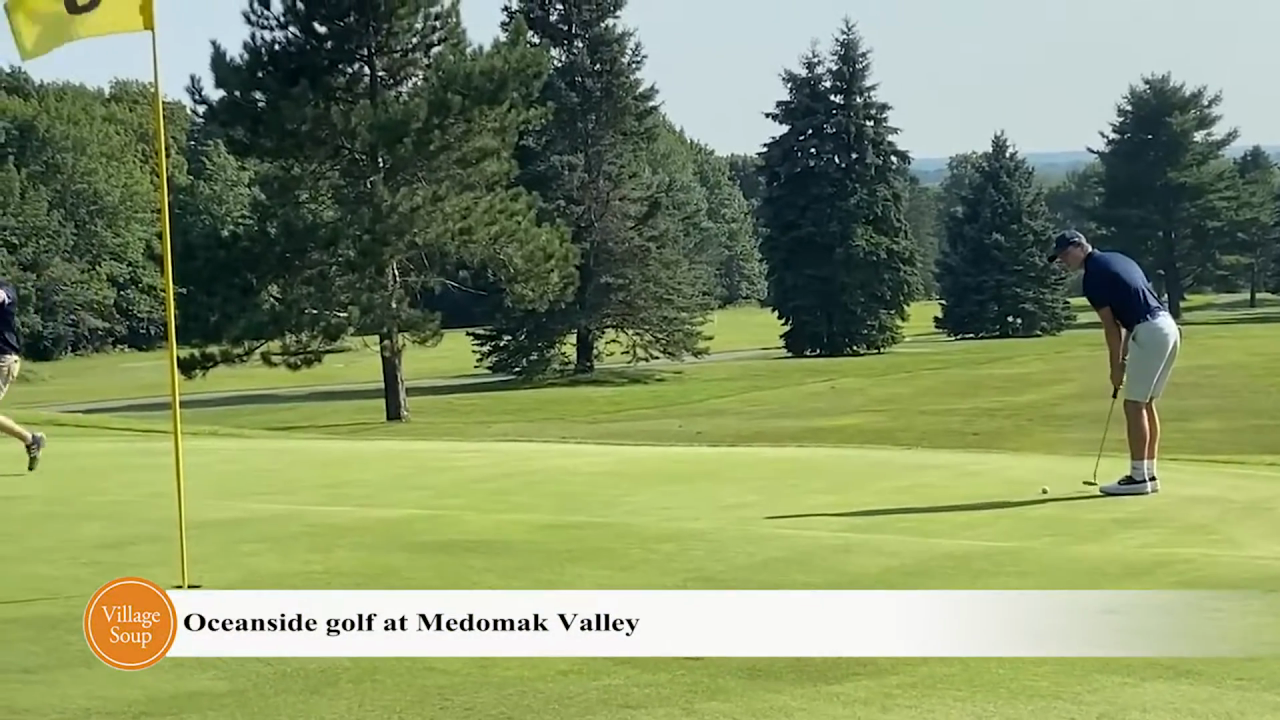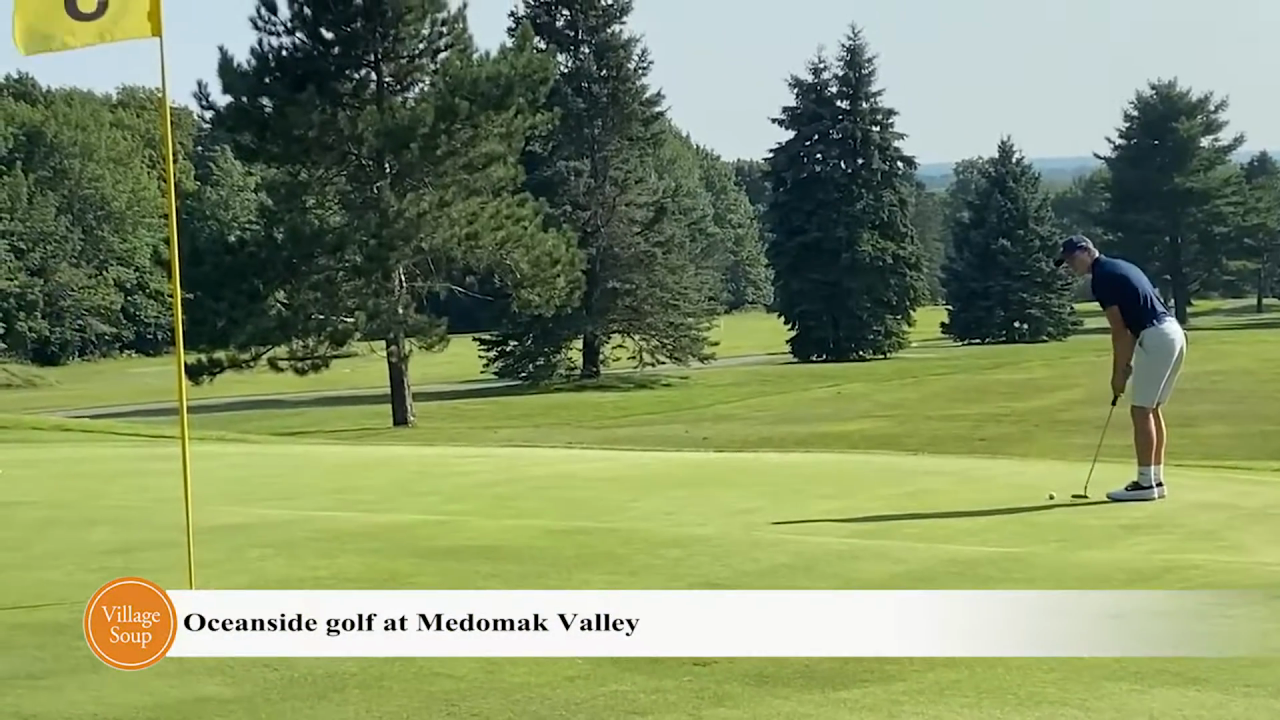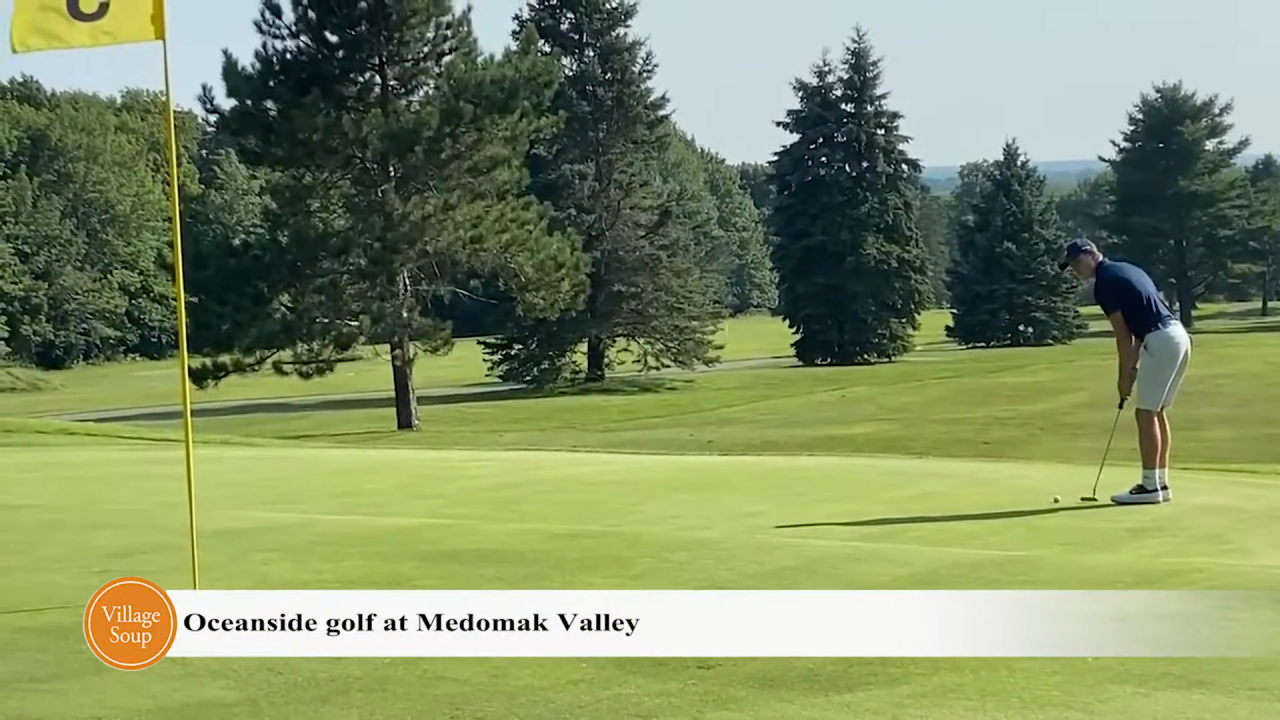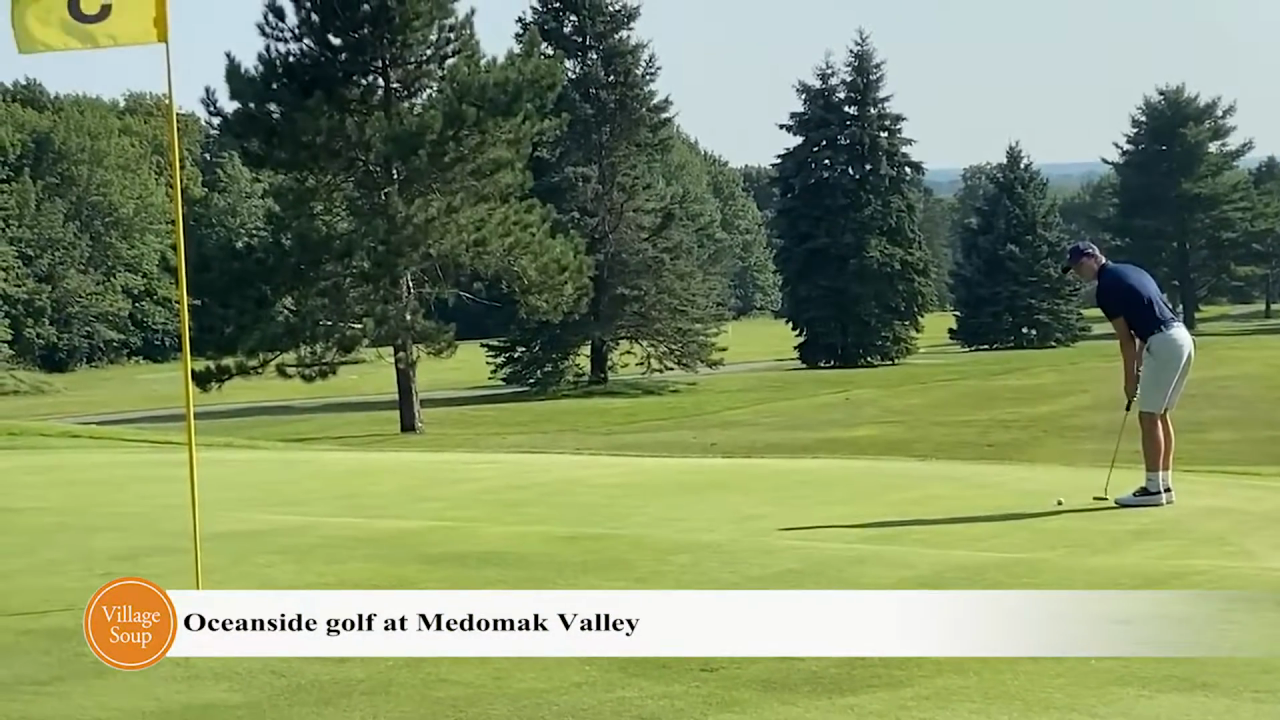
dt=0.4s
person 1, frame 1
left shoulder: (1093, 275)
right shoulder: (1115, 259)
left elbow: (1112, 326)
left wrist: (1116, 366)
right wrist: (1124, 357)
left hip: (1150, 333)
right hip: (1166, 327)
left knee: (1134, 404)
right knee: (1146, 403)
left ankle: (1138, 476)
right ankle: (1149, 474)
person 1, frame 2
left shoulder: (1102, 277)
right shoulder: (1118, 267)
left elbow: (1119, 329)
left wrist: (1118, 372)
right wrist: (1127, 364)
left hip: (1156, 338)
right hip: (1172, 333)
left knee: (1141, 411)
right knee: (1152, 409)
left ankle: (1145, 483)
right ankle: (1155, 479)
person 1, frame 3
left shoulder: (1105, 282)
right shoulder: (1124, 270)
left elbow: (1123, 334)
left wrist: (1124, 376)
right wrist: (1133, 366)
left hip: (1161, 342)
right hip: (1176, 336)
left knee: (1146, 414)
right knee: (1156, 412)
left ankle: (1150, 486)
right ankle: (1160, 483)
person 1, frame 4
left shoulder: (1107, 286)
right shoulder: (1129, 271)
left elbow: (1126, 338)
left wrist: (1130, 378)
right wrist: (1139, 366)
left hip: (1164, 344)
right hip: (1180, 338)
left knee: (1149, 417)
right knee: (1160, 415)
left ankle: (1153, 489)
right ankle: (1164, 485)
